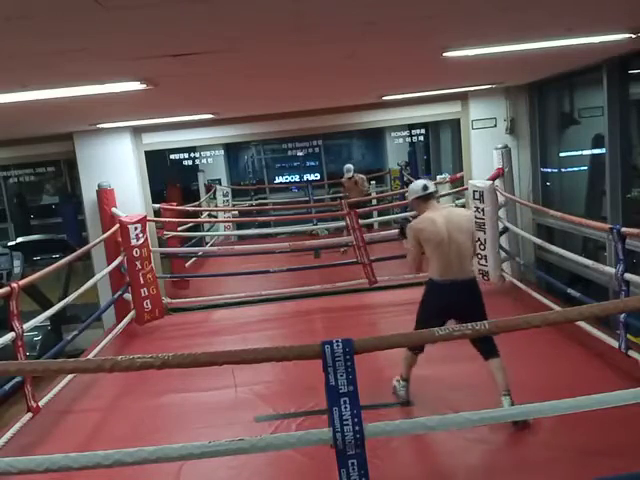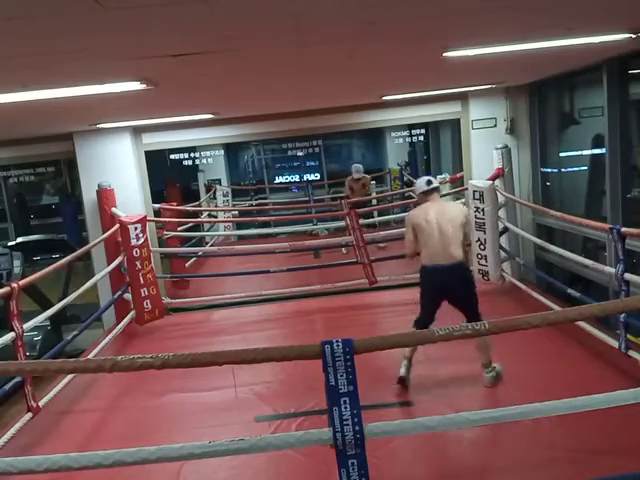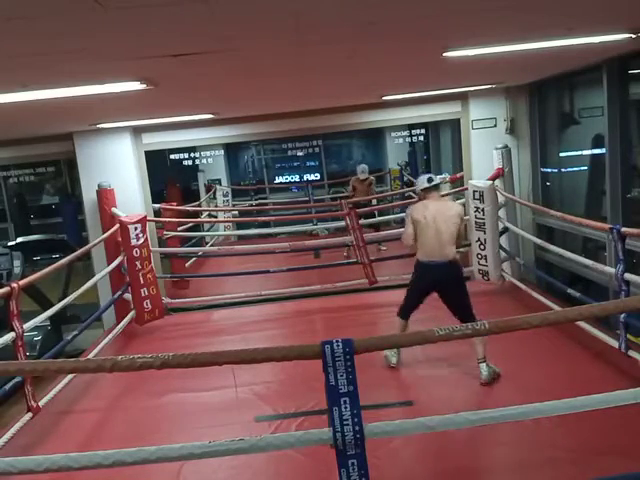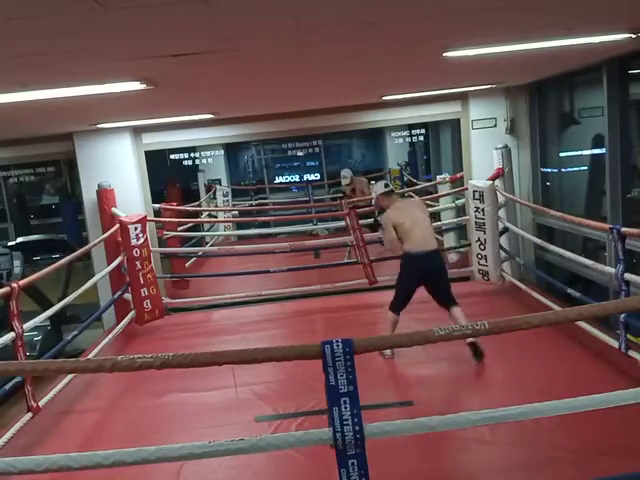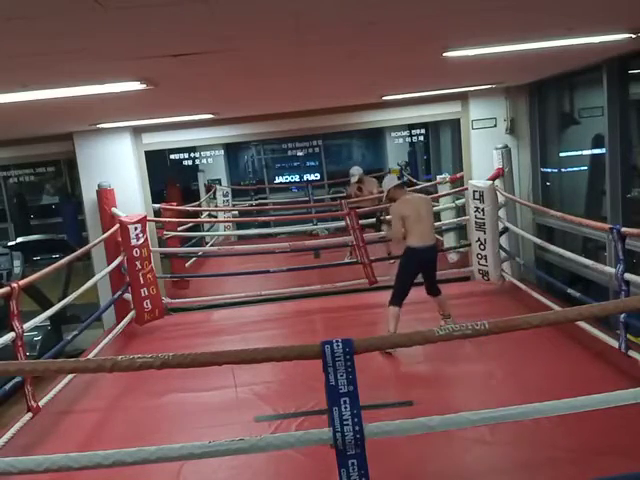
dt=0.3s
person 1, frame 1
left shoulder: (416, 227)
right shoulder: (466, 215)
left elbow: (416, 268)
left wrist: (410, 244)
left hip: (438, 291)
right hip: (468, 288)
right knee: (488, 346)
left ankle: (403, 384)
right ankle: (507, 401)
person 1, frame 2
left shoulder: (413, 216)
right shoulder: (460, 210)
left elbow: (411, 251)
right elbow: (466, 245)
left hip: (430, 275)
right hip: (457, 271)
left knee: (423, 322)
right knee: (475, 320)
left ankle: (406, 367)
right ankle: (488, 371)
person 1, frame 3
left shoulder: (414, 210)
right shoulder: (457, 209)
left elbow: (409, 243)
right elbow: (459, 239)
left hip: (424, 269)
right hip: (450, 268)
left knee: (406, 310)
right knee: (468, 318)
left ankle: (394, 352)
right ankle: (484, 368)
person 1, frame 4
left shoulder: (387, 216)
right shoulder: (419, 203)
left elbow: (393, 247)
left wrist: (385, 233)
left hip: (412, 261)
right hip: (434, 257)
left knee: (397, 305)
right knee: (449, 301)
right ankle: (469, 337)
person 1, frame 5
left shoulder: (397, 207)
right shoulder: (426, 199)
left elbow: (399, 238)
left wrist: (389, 230)
left hip: (413, 254)
right hip: (431, 251)
left knee: (397, 298)
right knee: (432, 287)
right ankle: (448, 321)
